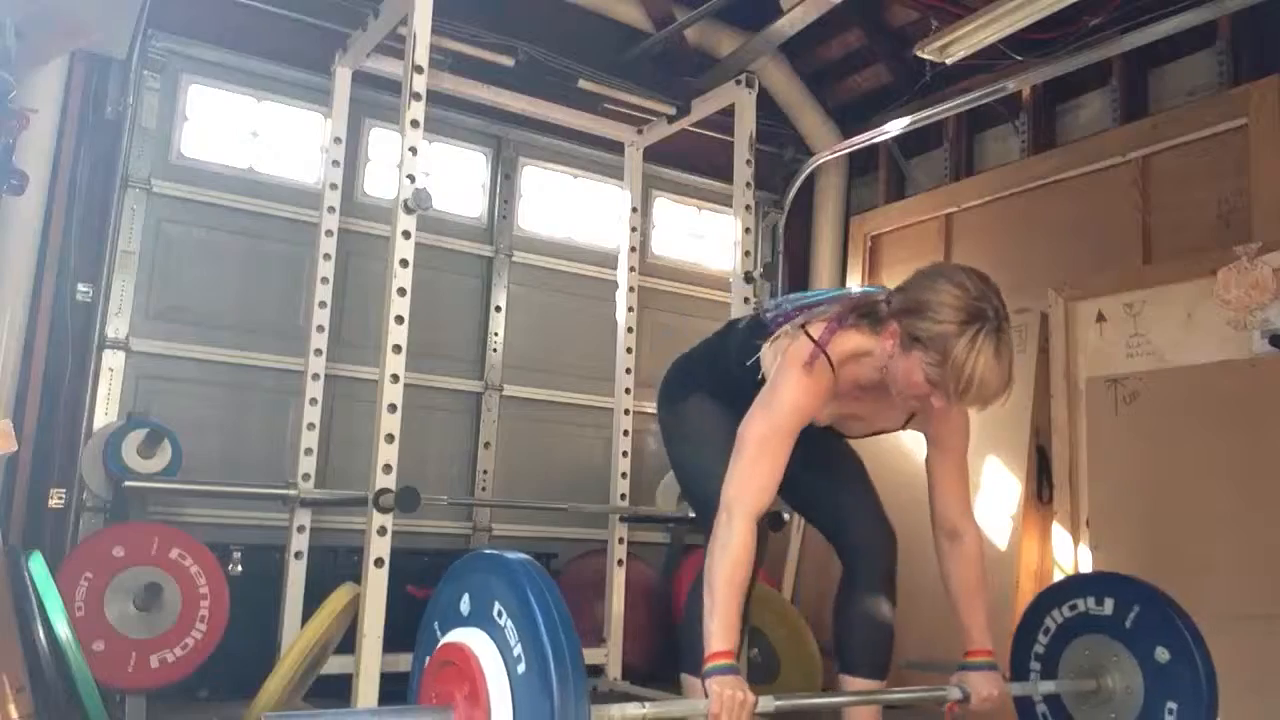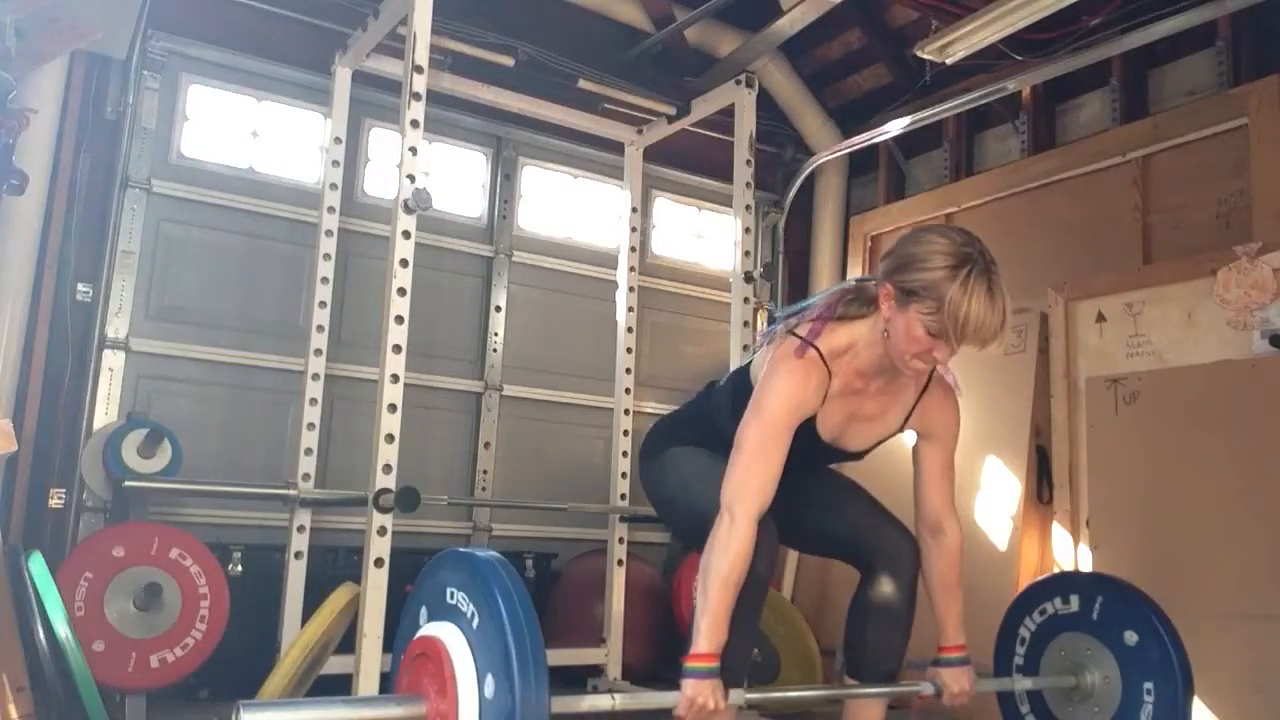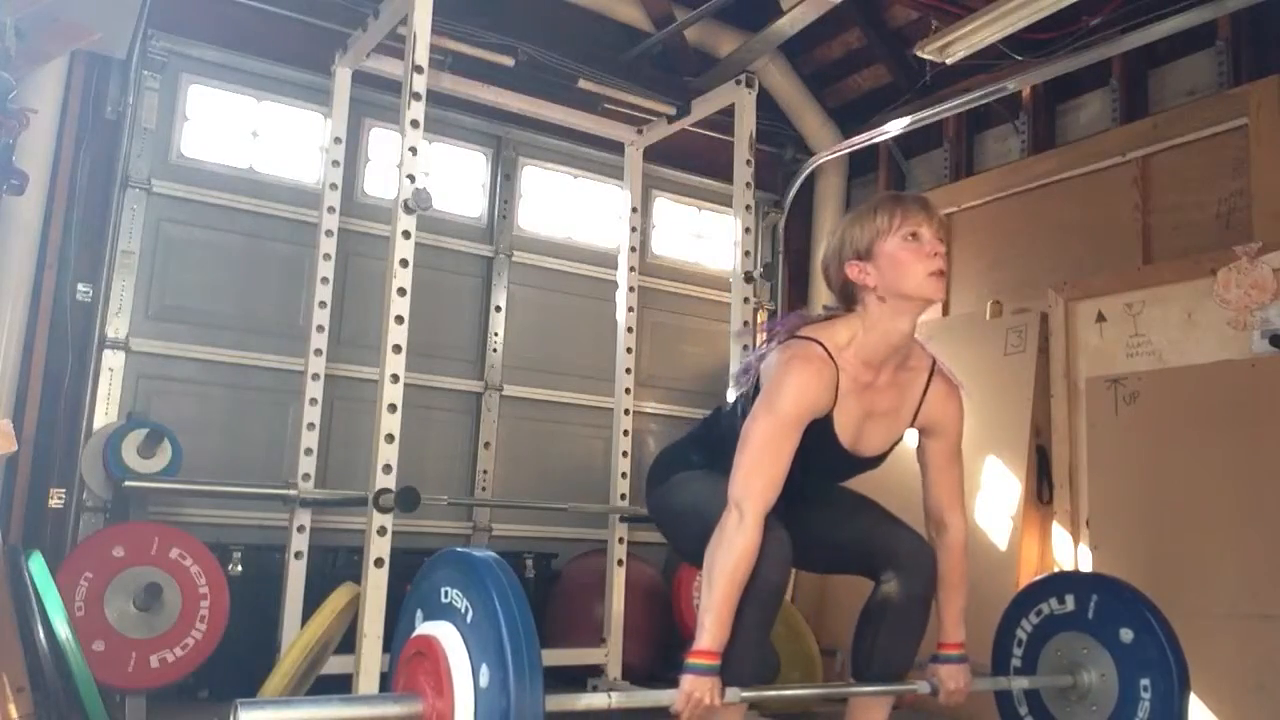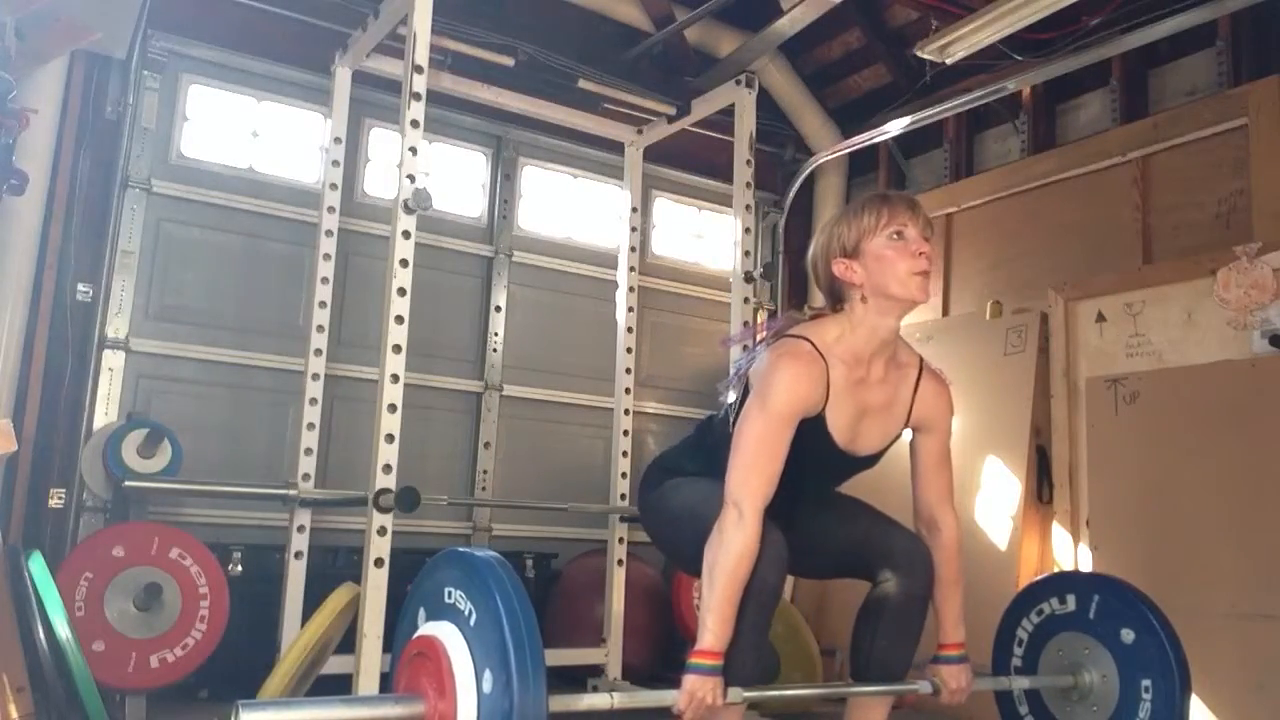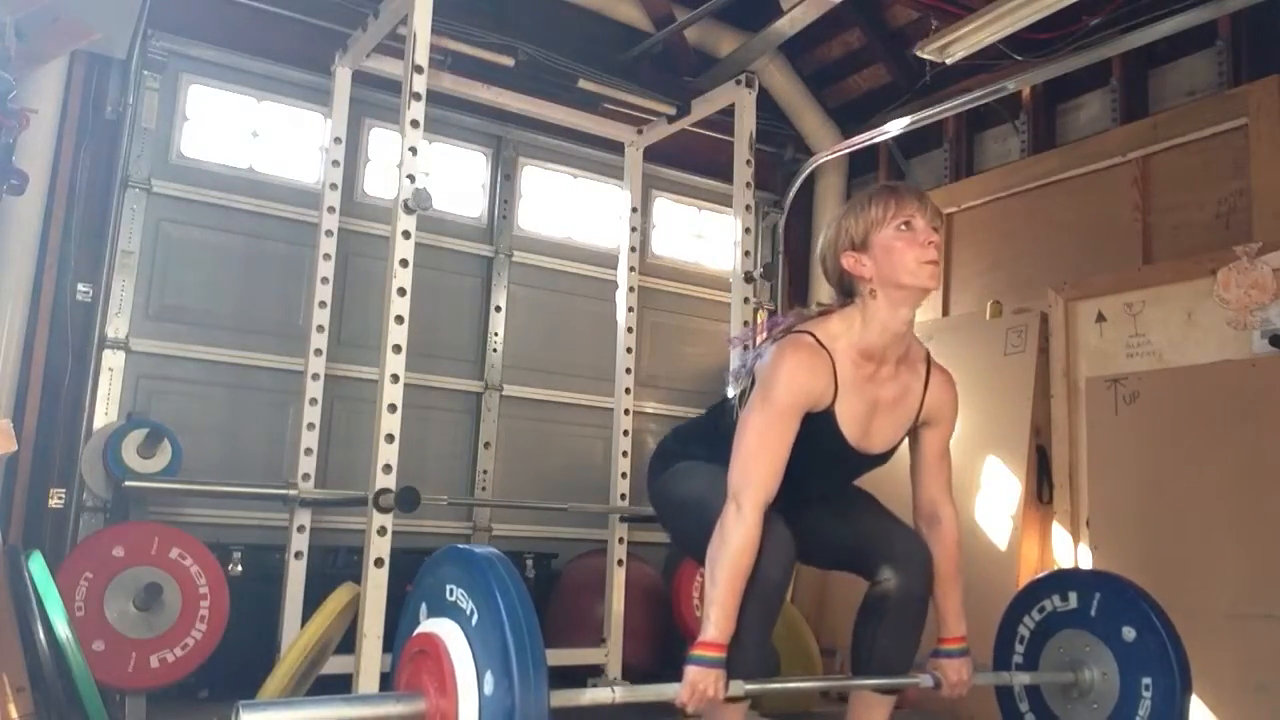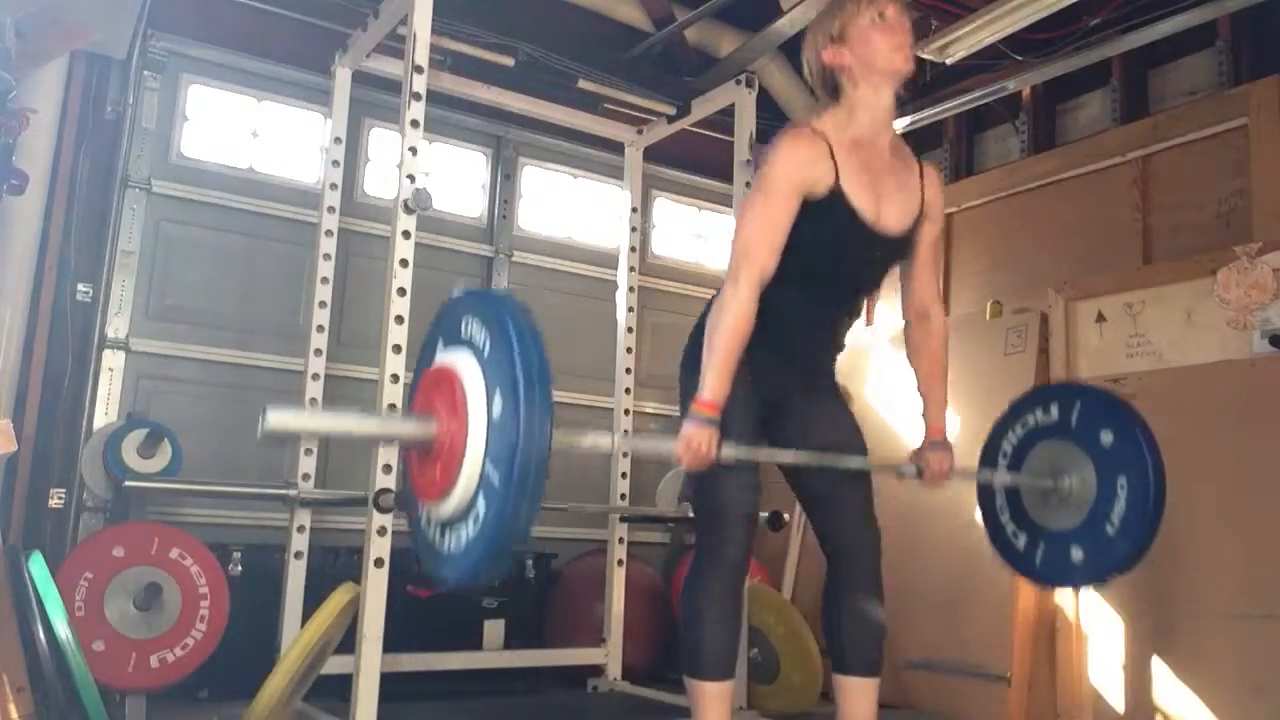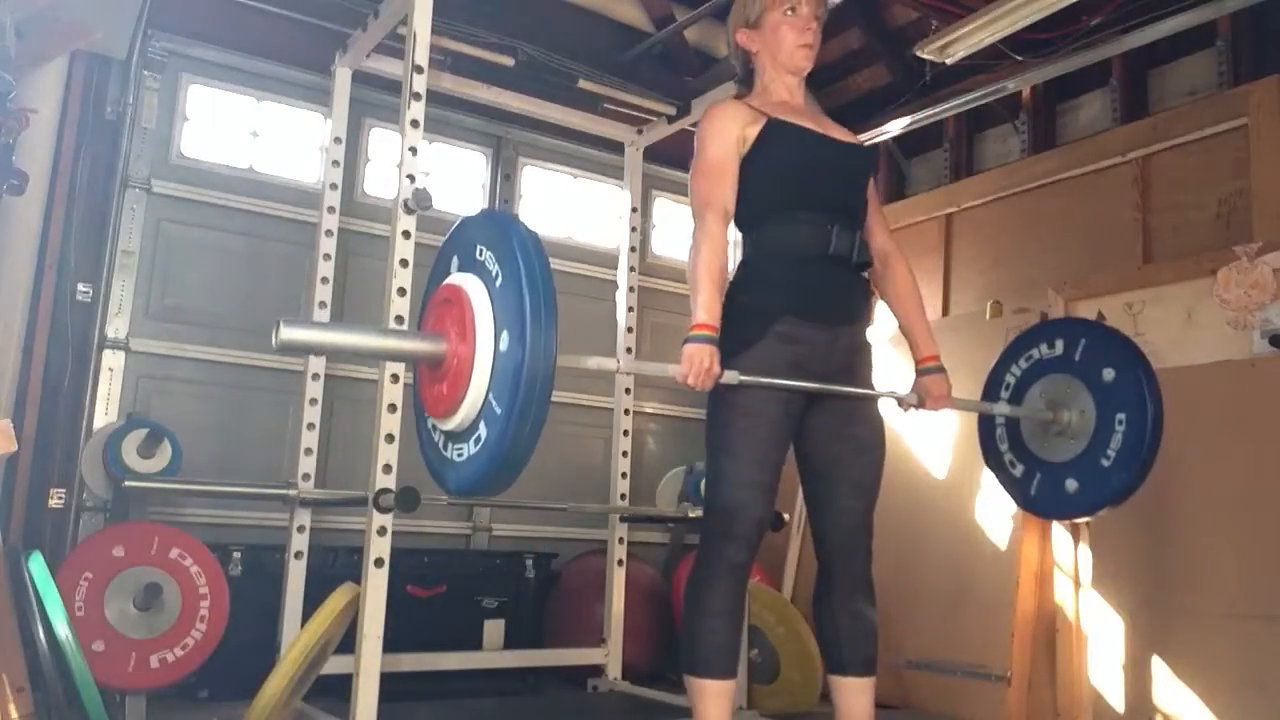
dt=0.7s
person 1, frame 1
left shoulder: (939, 408)
right shoulder: (812, 365)
left elbow: (957, 531)
right elbow: (738, 512)
left wrist: (978, 655)
right wrist: (720, 664)
left hip: (803, 429)
right hip: (707, 399)
left knee: (873, 546)
right knee: (741, 541)
person 1, frame 2
left shoulder: (933, 400)
right shoulder: (804, 363)
left elbow: (939, 528)
right elbow: (738, 515)
left wrist: (953, 652)
right wrist: (701, 662)
left hip: (791, 471)
right hip: (688, 453)
left knee: (895, 553)
right knee: (752, 544)
person 1, frame 3
left shoulder: (936, 392)
right shoulder: (809, 366)
left elbow: (947, 522)
right elbow: (743, 515)
left wrist: (951, 649)
right wrist: (703, 659)
left hip: (798, 495)
right hip: (696, 480)
left knee: (911, 560)
right knee: (765, 551)
person 1, frame 4
left shoulder: (926, 390)
right shoulder: (798, 364)
left elbow: (939, 521)
right elbow: (740, 513)
left wrist: (952, 648)
right wrist: (706, 658)
left hip: (791, 502)
right hip: (688, 488)
left knee: (906, 560)
right knee: (761, 553)
person 1, frame 5
left shoulder: (933, 387)
right shoulder: (804, 360)
left elbow: (937, 515)
right elbow: (743, 510)
left wrist: (952, 642)
right wrist: (708, 651)
left hip: (805, 489)
right hip: (698, 470)
left knee: (907, 559)
right knee: (767, 552)
person 1, frame 6
left shoulder: (921, 181)
right shoulder: (805, 150)
left elbow: (924, 313)
right elbow: (744, 280)
left wrist: (935, 434)
right wrist: (705, 410)
left hip: (809, 374)
right hip: (734, 363)
left knee: (857, 543)
right knee: (727, 538)
person 1, frame 7
left shoulder: (846, 139)
right shoulder: (731, 119)
left elbow: (884, 250)
right elbow: (712, 226)
left wrist: (927, 358)
right wrist: (702, 331)
left hip: (843, 348)
right hip: (764, 336)
left knee: (848, 546)
right knee: (734, 535)
